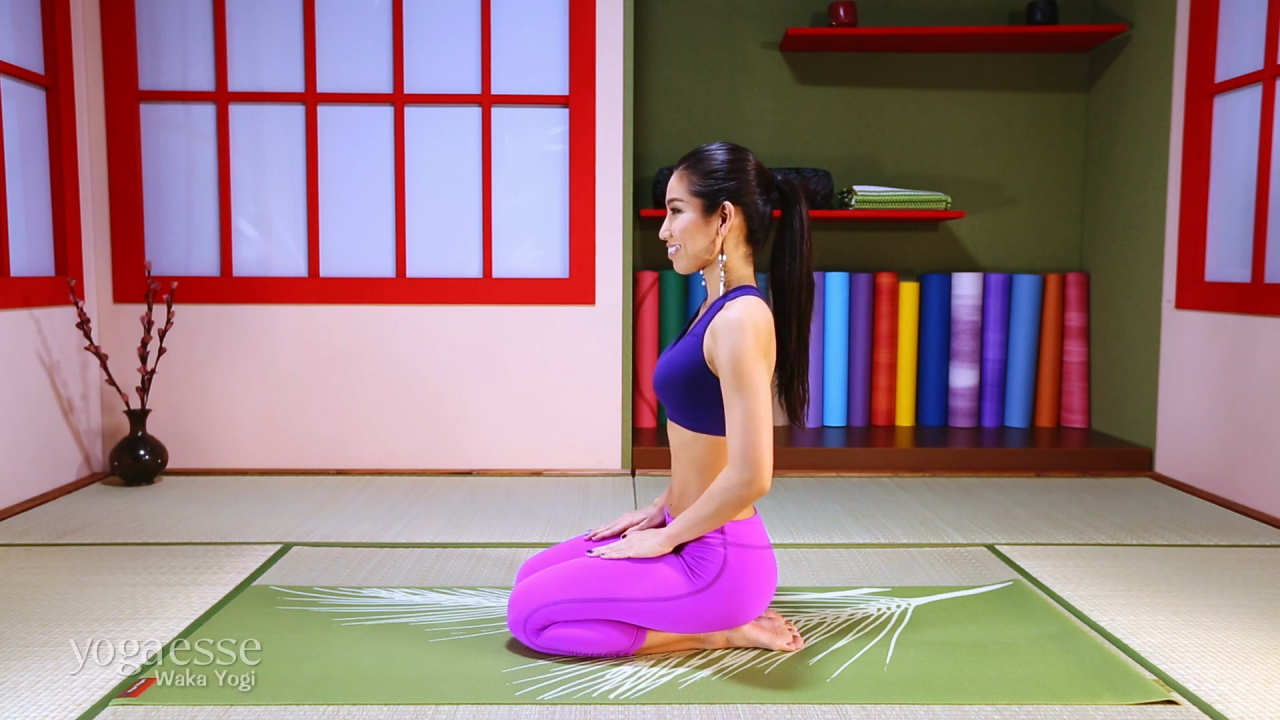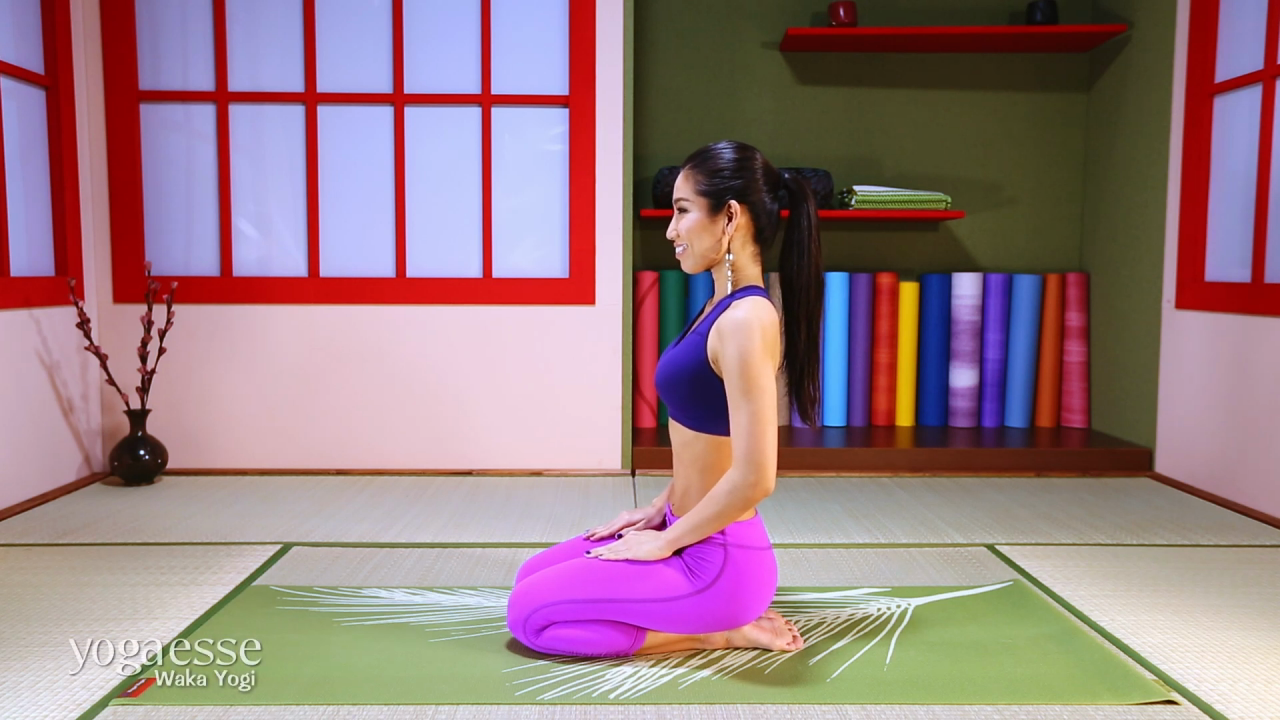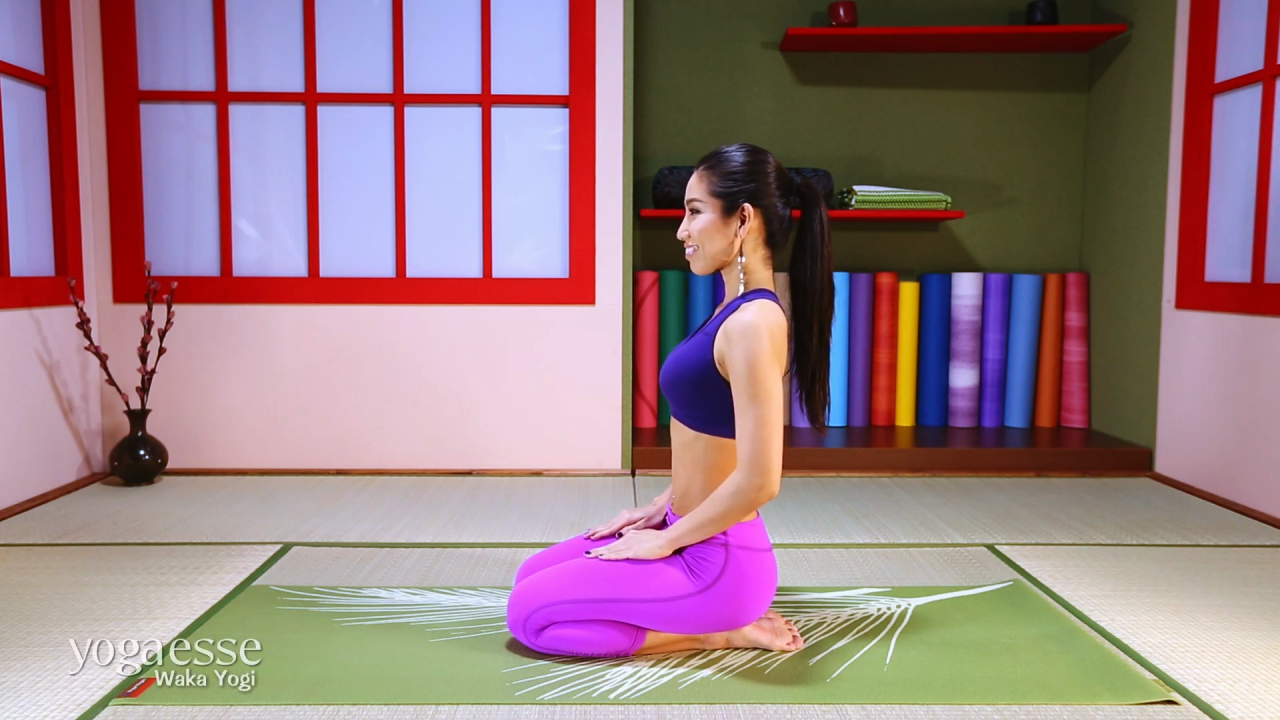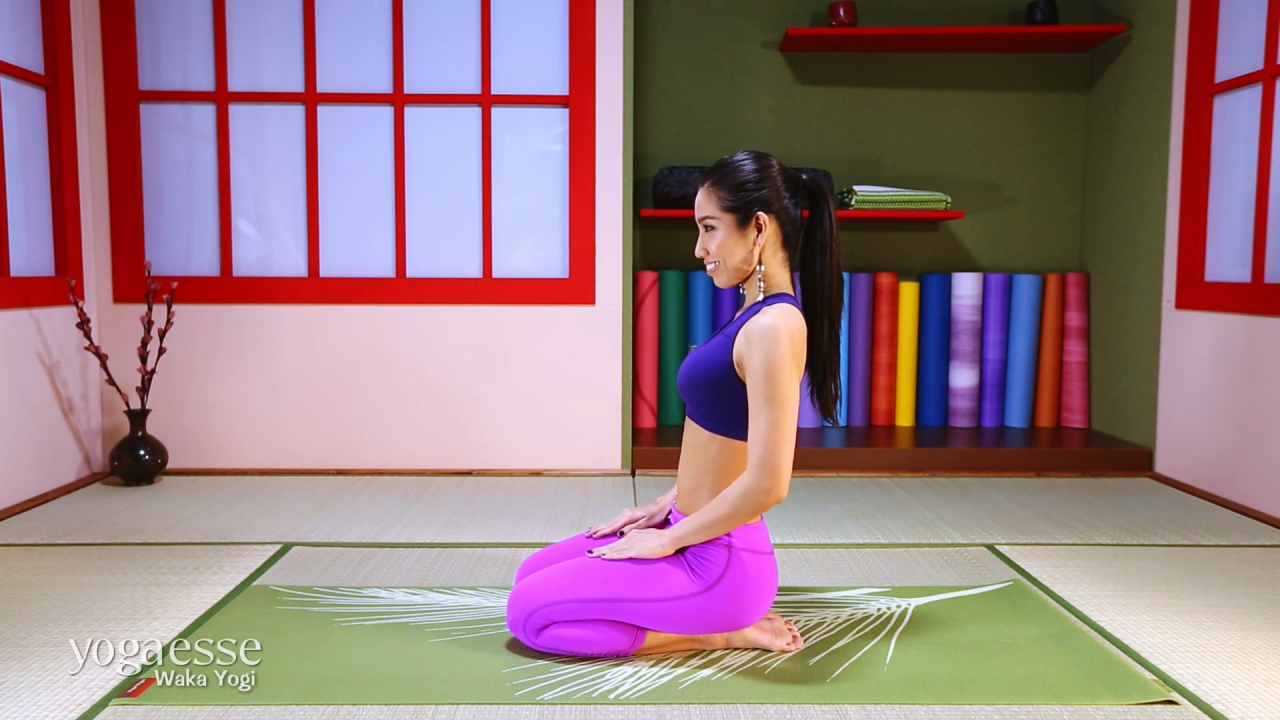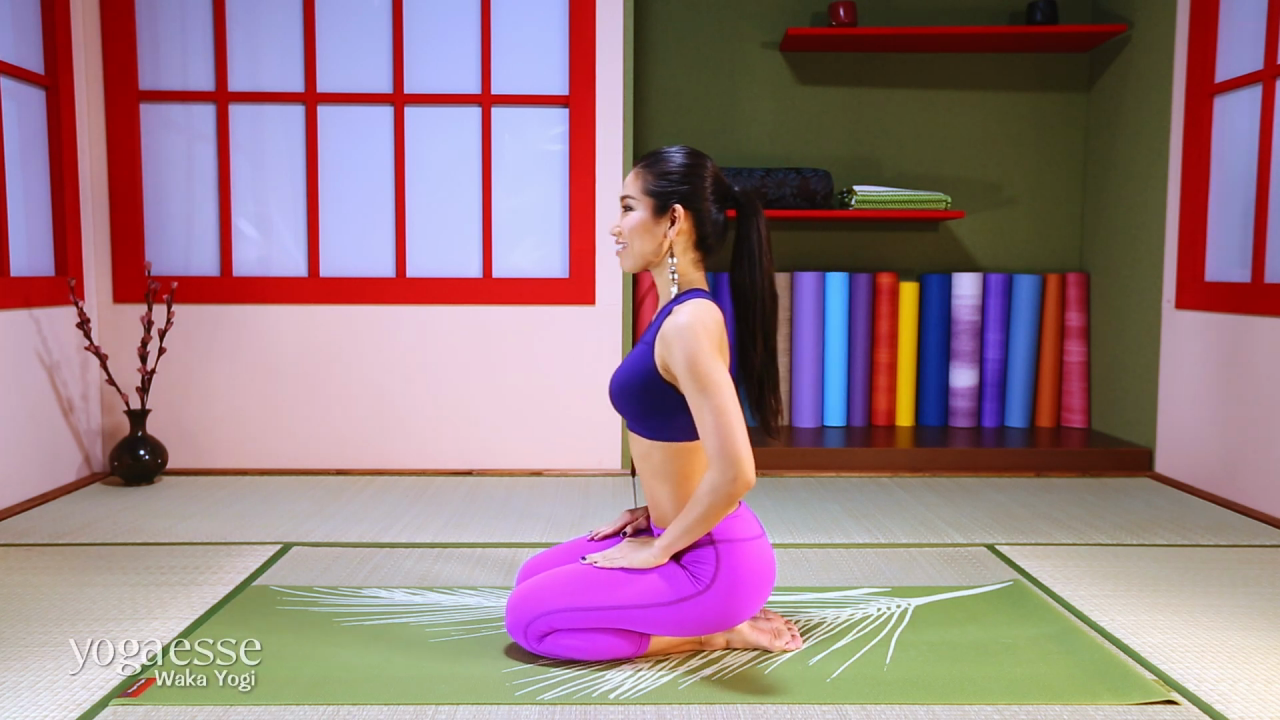
dt=1s
person 1, frame 1
left shoulder: (740, 320)
right shoulder: (720, 308)
left elbow: (750, 476)
left wrist: (666, 537)
right wrist: (660, 509)
left hip: (718, 561)
right hip: (697, 540)
left knee: (530, 614)
right knee: (533, 578)
left ankle: (718, 631)
right ankle: (719, 617)
person 1, frame 2
left shoulder: (746, 320)
right shoulder: (725, 308)
left elbow: (754, 477)
left wrist: (665, 541)
right wrist: (660, 508)
left hip: (717, 561)
right hip: (696, 540)
left knee: (530, 613)
right knee: (533, 578)
left ankle: (718, 631)
right ankle: (720, 616)
person 1, frame 3
left shoulder: (753, 323)
right shoulder: (737, 310)
left elbow: (758, 481)
left wrist: (666, 540)
right wrist: (661, 507)
left hip: (718, 562)
right hip: (699, 540)
left knee: (530, 614)
right knee: (532, 578)
left ankle: (720, 632)
right ankle: (717, 617)
person 1, frame 4
left shoulder: (773, 327)
right shoulder: (758, 314)
left elbow: (767, 483)
left wrist: (668, 539)
right wrist: (665, 505)
left hip: (720, 563)
right hip: (700, 539)
left knee: (530, 613)
right knee: (533, 576)
left ankle: (720, 632)
right ankle: (718, 617)
person 1, frame 5
left shoulder: (688, 323)
right shoulder: (680, 310)
left elbow: (735, 472)
left wrist: (661, 548)
right wrist: (656, 511)
left hip: (713, 562)
right hip: (696, 543)
left knee: (529, 618)
right knee: (533, 579)
left ankle: (716, 631)
right ankle: (713, 615)
